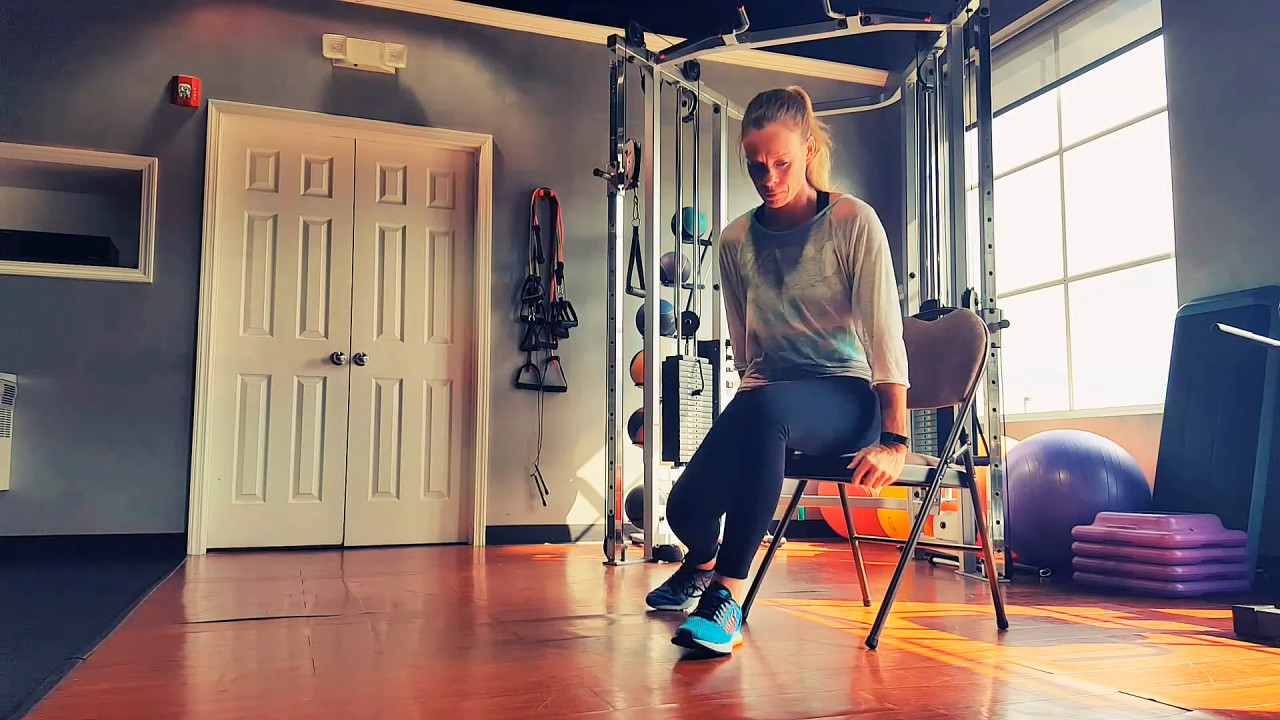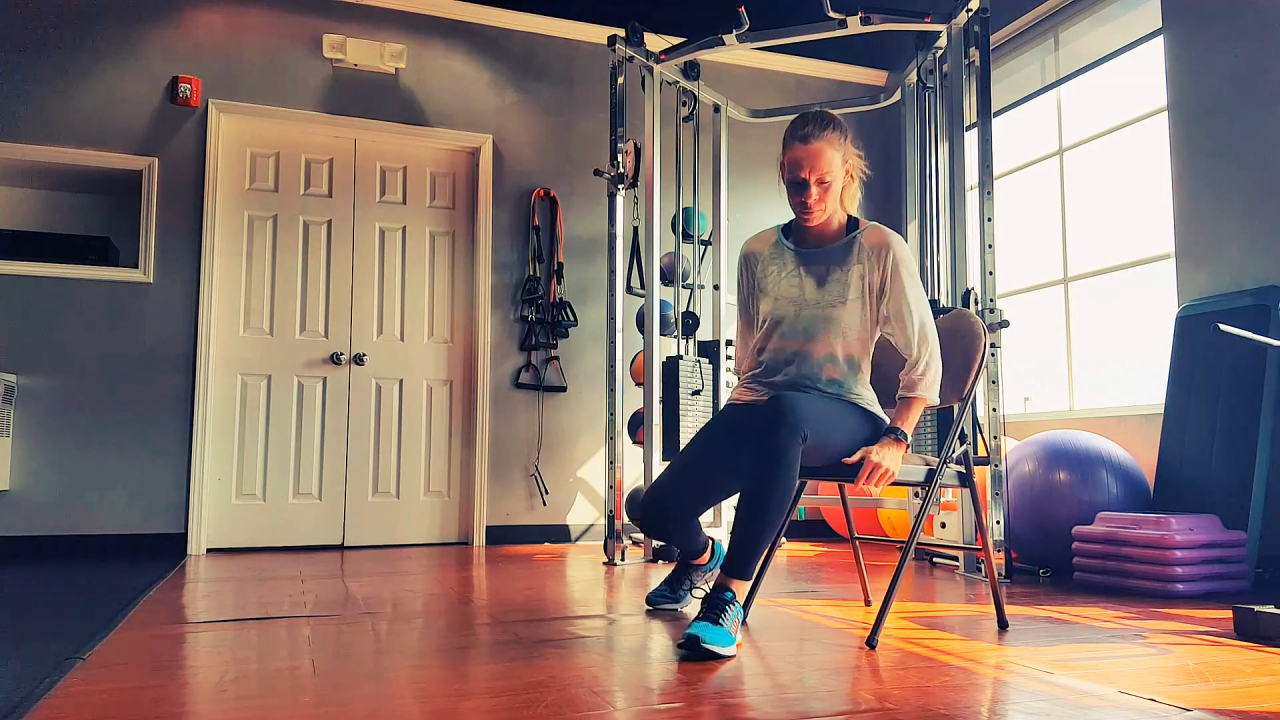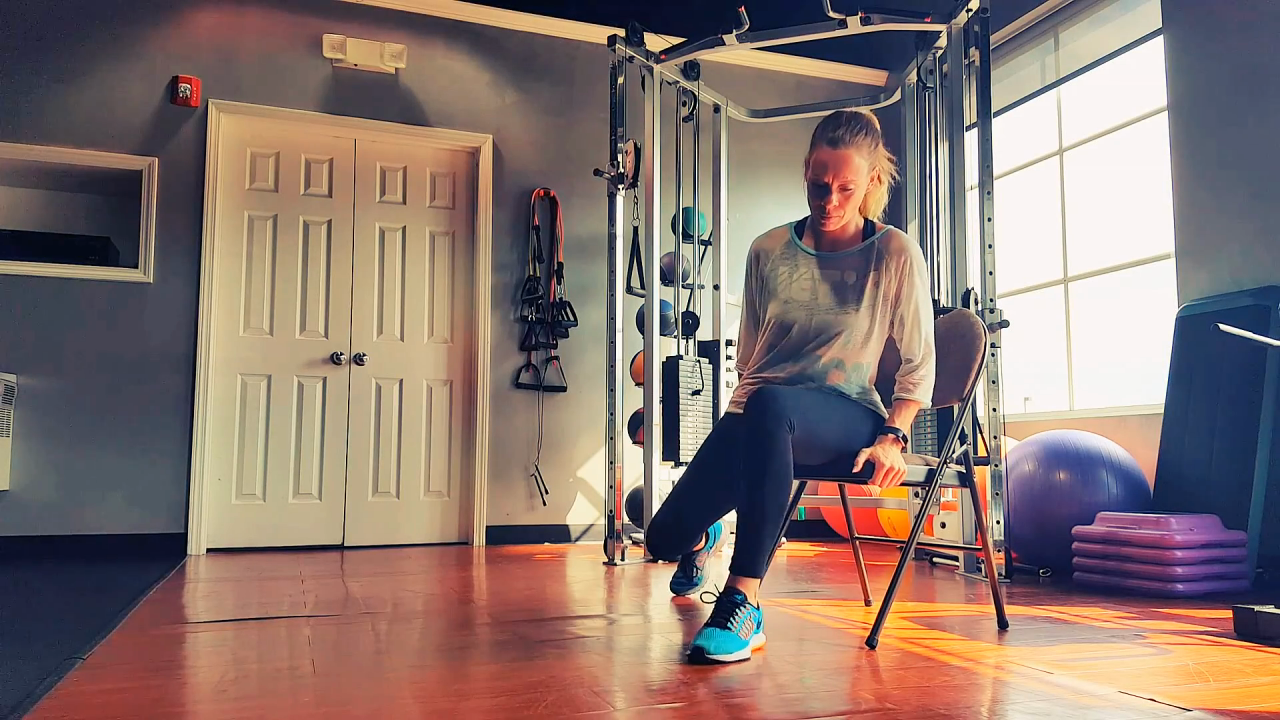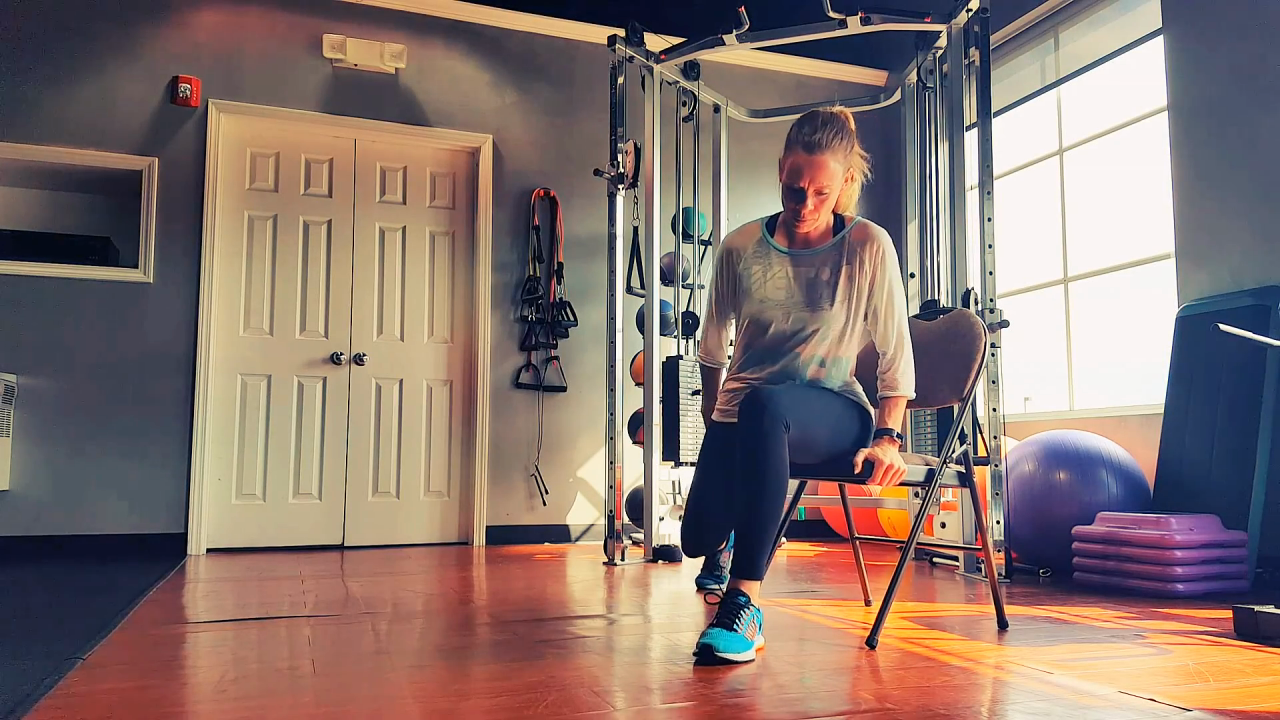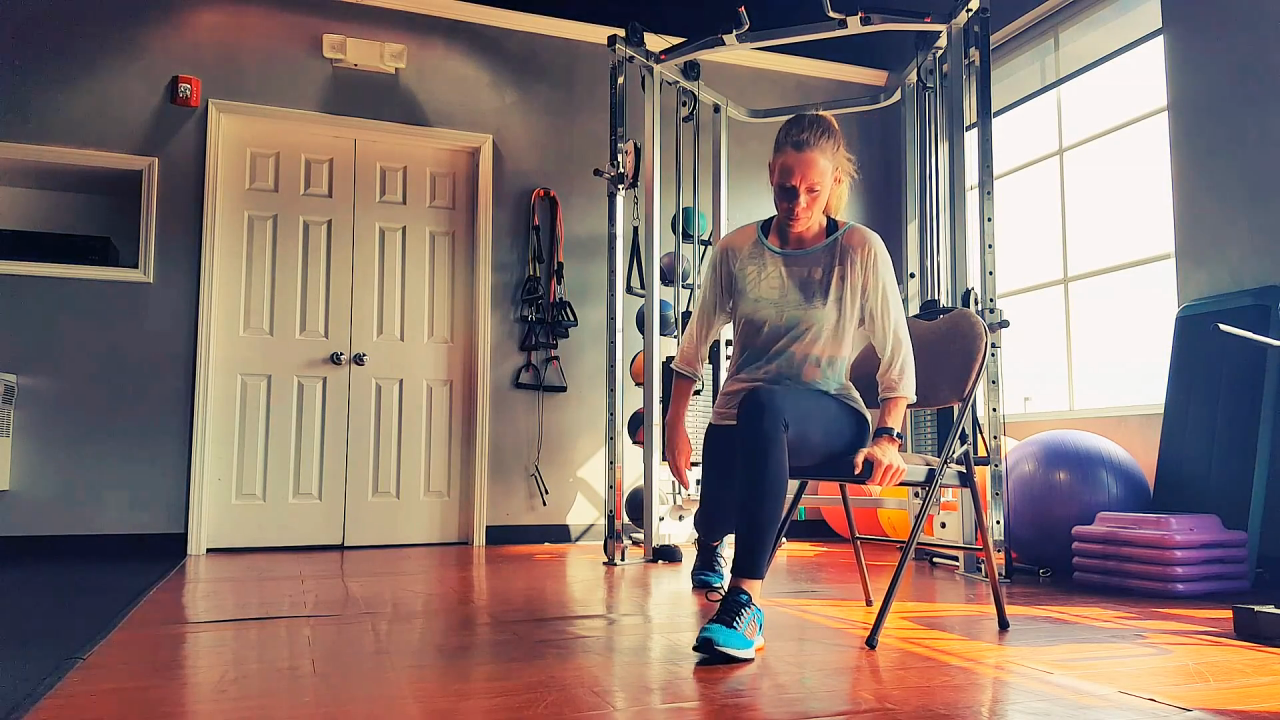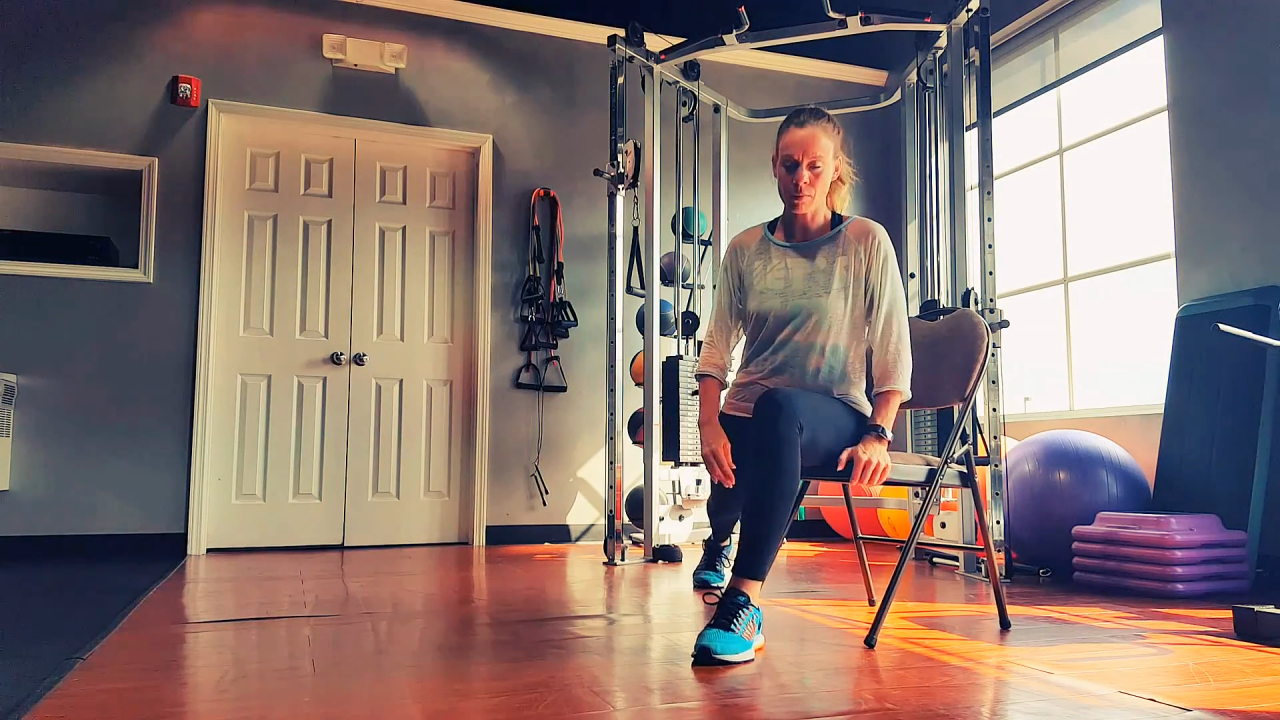
dt=0.4s
person 1, frame 1
left shoulder: (853, 221)
right shoulder: (735, 240)
left elbow: (884, 331)
left wrist: (893, 440)
right wrist: (753, 405)
left hip: (847, 397)
right hip: (769, 396)
left knee: (763, 408)
right knee: (686, 508)
left ankle: (725, 598)
right ankle: (705, 559)
person 1, frame 2
left shoulder: (881, 249)
right shoulder: (758, 252)
left elbow: (925, 359)
left wrist: (895, 439)
right wrist: (742, 430)
left hip: (844, 415)
right hip: (756, 408)
left knee: (785, 412)
right knee: (657, 510)
left ankle: (728, 598)
right ankle: (701, 556)
person 1, frame 3
left shoulder: (896, 255)
right shoulder: (768, 250)
left elbow: (919, 362)
left wrist: (891, 434)
right wrist: (744, 421)
left hip: (844, 416)
right hip: (755, 413)
left knee: (770, 405)
right knee: (665, 537)
left ankle: (742, 602)
right ankle: (705, 538)
person 1, frame 4
left shoulder: (868, 247)
right shoulder: (740, 247)
left elbow: (896, 354)
right elbow: (713, 339)
left wrist: (887, 436)
right wrist: (710, 410)
left hip: (831, 411)
right hip: (739, 413)
left knee: (764, 407)
right knee: (696, 538)
left ankle: (743, 603)
right ankle: (727, 540)
person 1, frame 5
left shoulder: (861, 249)
right shoulder: (735, 249)
left elbow: (897, 352)
right elbow: (695, 343)
left wrist: (887, 436)
right wrist: (675, 425)
left hip: (827, 415)
right hip: (738, 418)
left knee: (762, 407)
left ankle: (744, 605)
right ankle: (711, 541)
person 1, frame 6
left shoulder: (866, 242)
right shoulder: (745, 248)
left elbow: (893, 349)
right elbow: (716, 346)
left wrist: (877, 434)
right wrist: (710, 427)
left hip: (835, 415)
right hip: (747, 414)
left knee: (779, 408)
left ankle: (744, 603)
right ankle: (719, 543)
